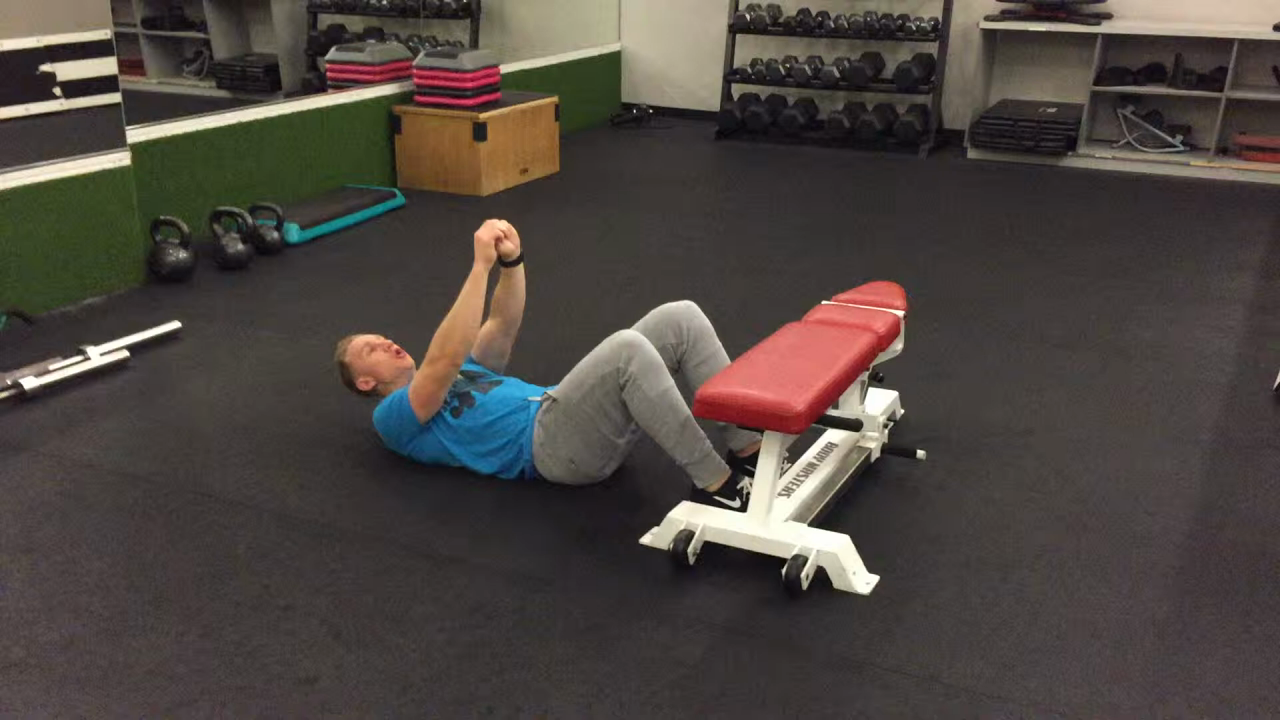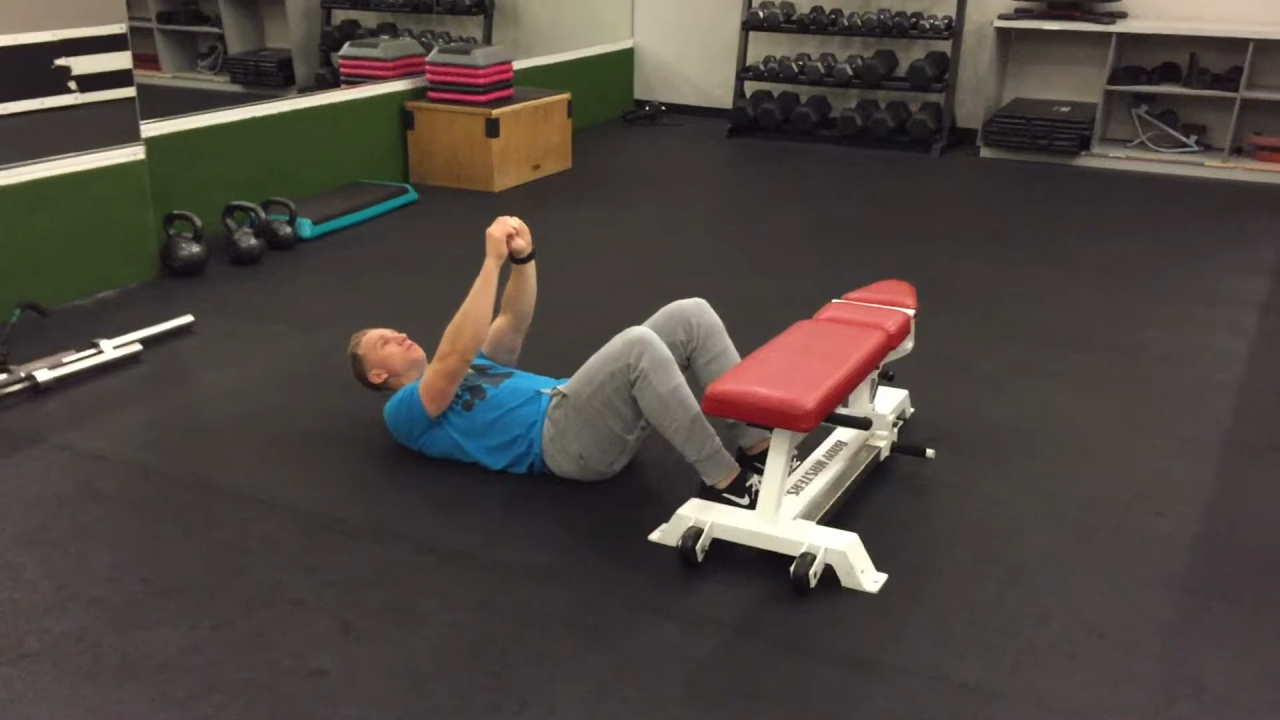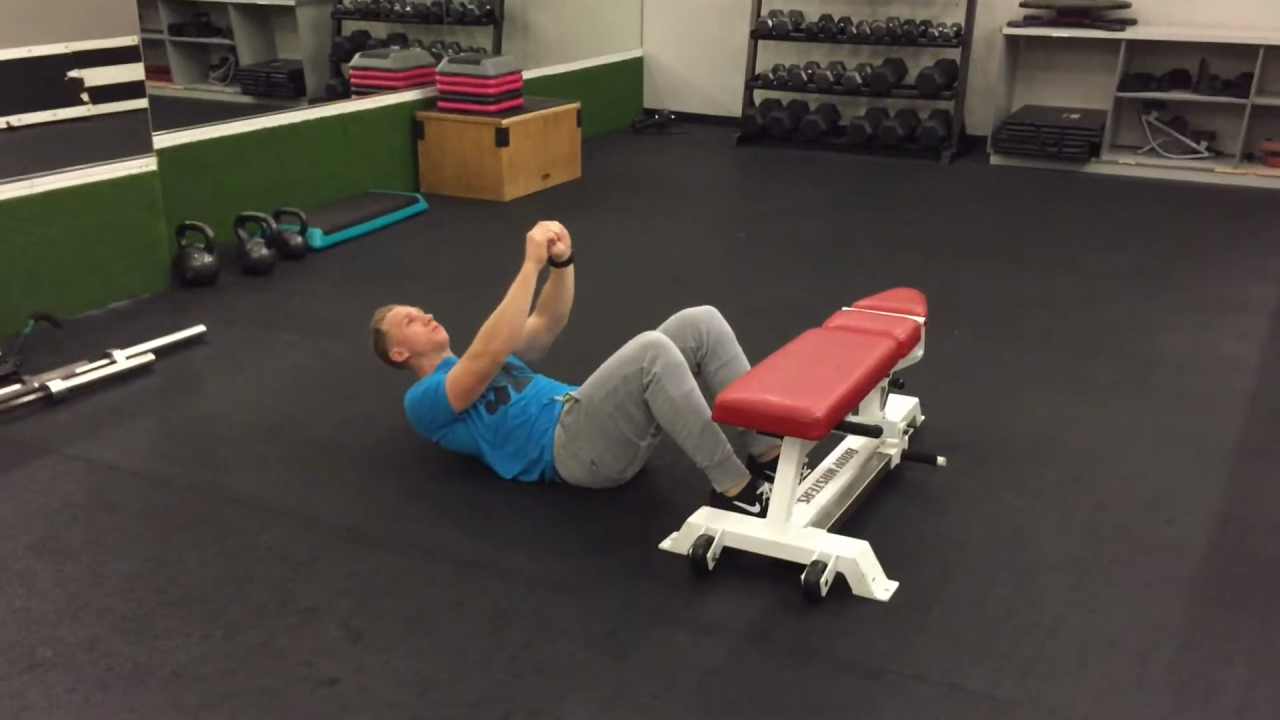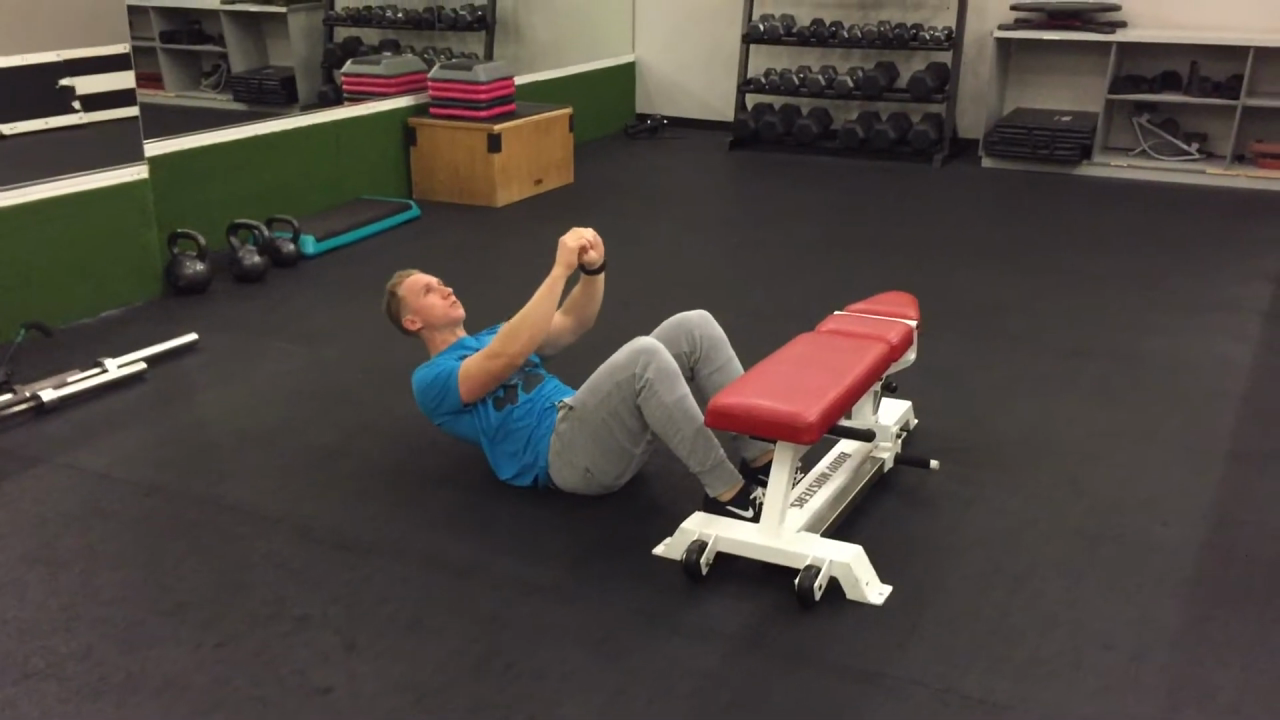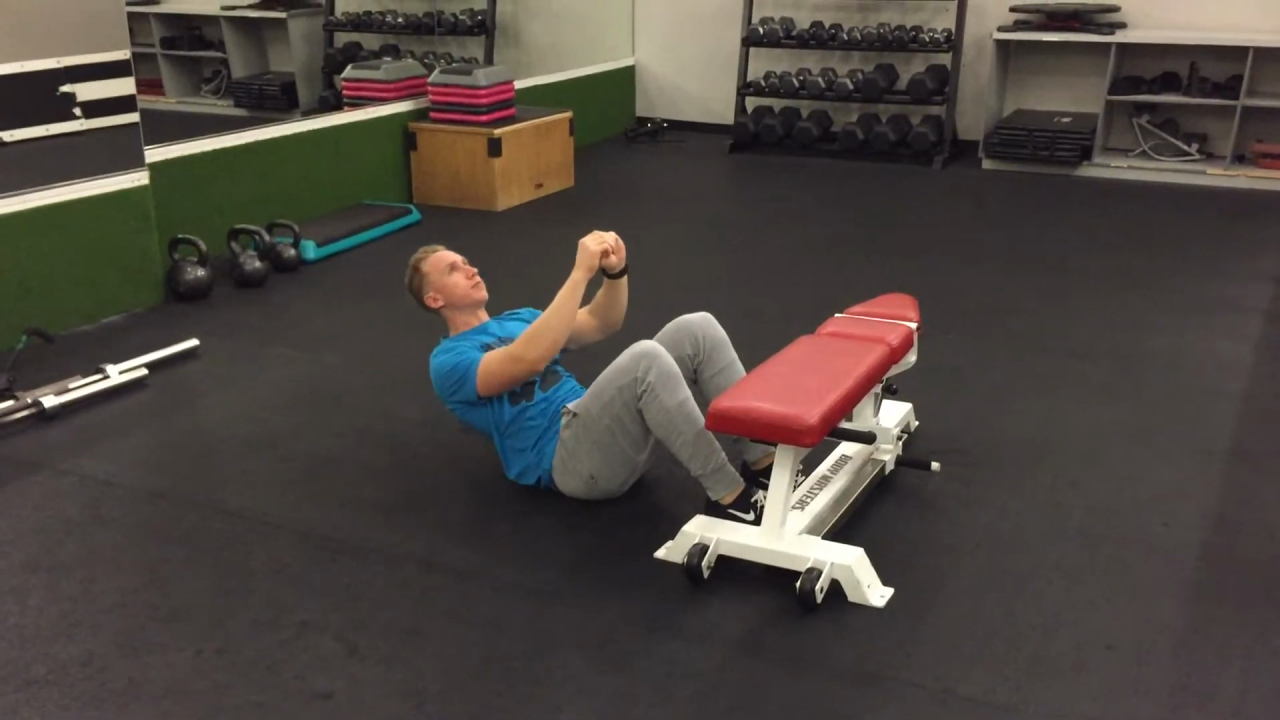
dt=0.5s
person 1, frame 1
left shoulder: (456, 378)
right shoulder: (395, 418)
left elbow: (502, 328)
right elbow: (444, 358)
left wrist: (511, 260)
right wrist: (481, 265)
left hip: (566, 414)
right hip: (550, 445)
left knee: (680, 318)
right knee: (627, 348)
left ankle: (747, 450)
right ankle: (715, 484)
person 1, frame 2
left shoulder: (471, 371)
right shoulder: (407, 413)
left elbow: (513, 325)
right elbow: (455, 354)
left wrist: (522, 257)
right wrist: (492, 261)
left hip: (581, 409)
right hip: (560, 439)
left knee: (690, 315)
right knee: (638, 344)
left ankle: (757, 448)
right ankle: (724, 481)
person 1, frame 3
left shoulder: (476, 367)
right shoulder: (424, 402)
left elbow: (548, 323)
right elbow: (490, 354)
left wrist: (561, 260)
right wrist: (531, 264)
left hip: (592, 422)
right hip: (572, 448)
left knee: (700, 323)
right knee: (652, 349)
left ankle: (766, 456)
right ankle: (734, 489)
person 1, frame 4
left shoulder: (489, 340)
right shoulder: (432, 381)
left elbow: (573, 324)
right elbow: (510, 356)
left wrist: (592, 267)
right wrist: (560, 269)
left hip: (594, 427)
right hip: (567, 455)
left knee: (694, 327)
right knee: (644, 355)
left ankle: (760, 460)
right ankle: (727, 494)
person 1, frame 5
left shoulder: (516, 320)
right shoulder: (449, 362)
left elbow: (602, 323)
right elbow: (530, 359)
left wrist: (614, 270)
right wrist: (580, 272)
left hip: (600, 428)
right hip: (568, 458)
left knee: (697, 329)
right knee: (646, 357)
left ankle: (762, 464)
right ankle: (729, 497)
